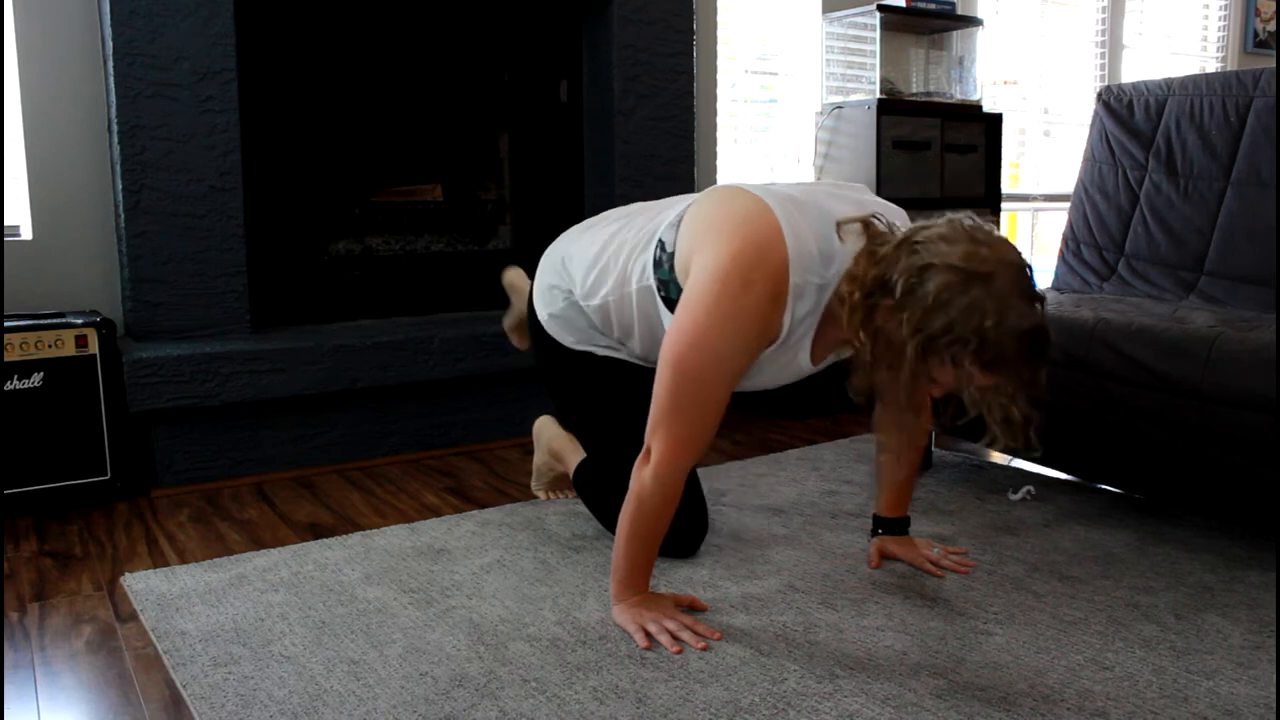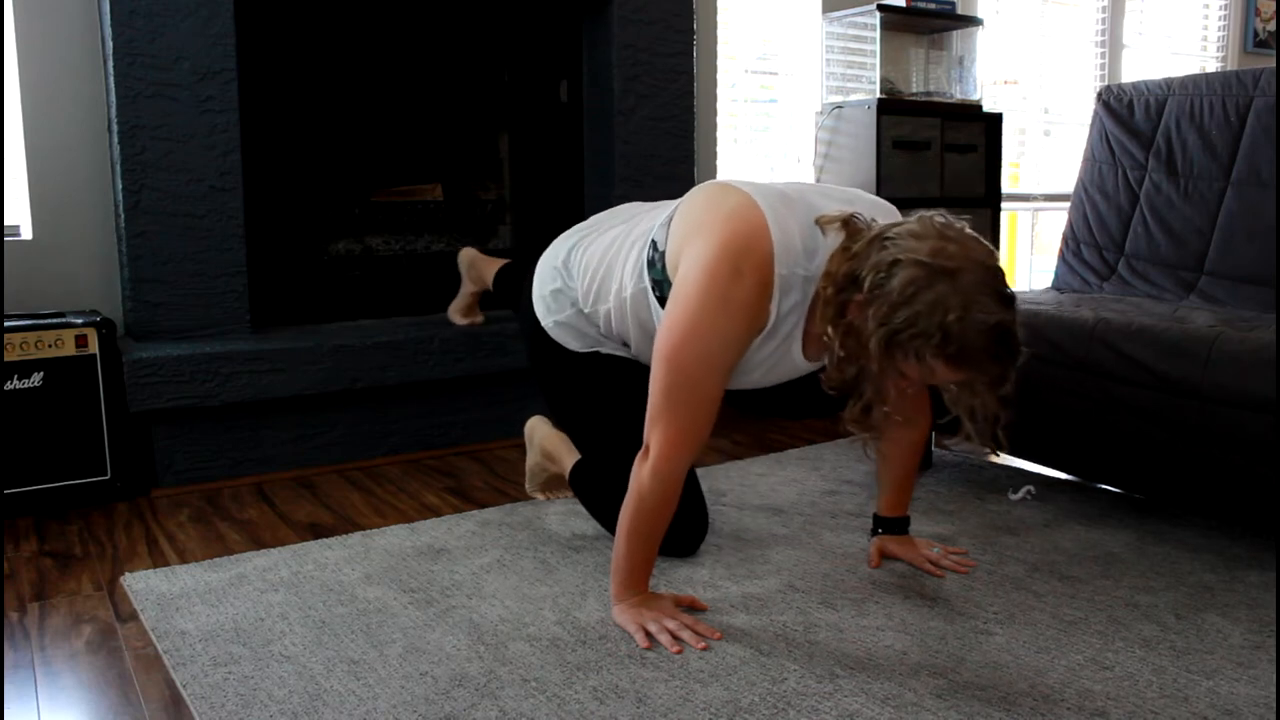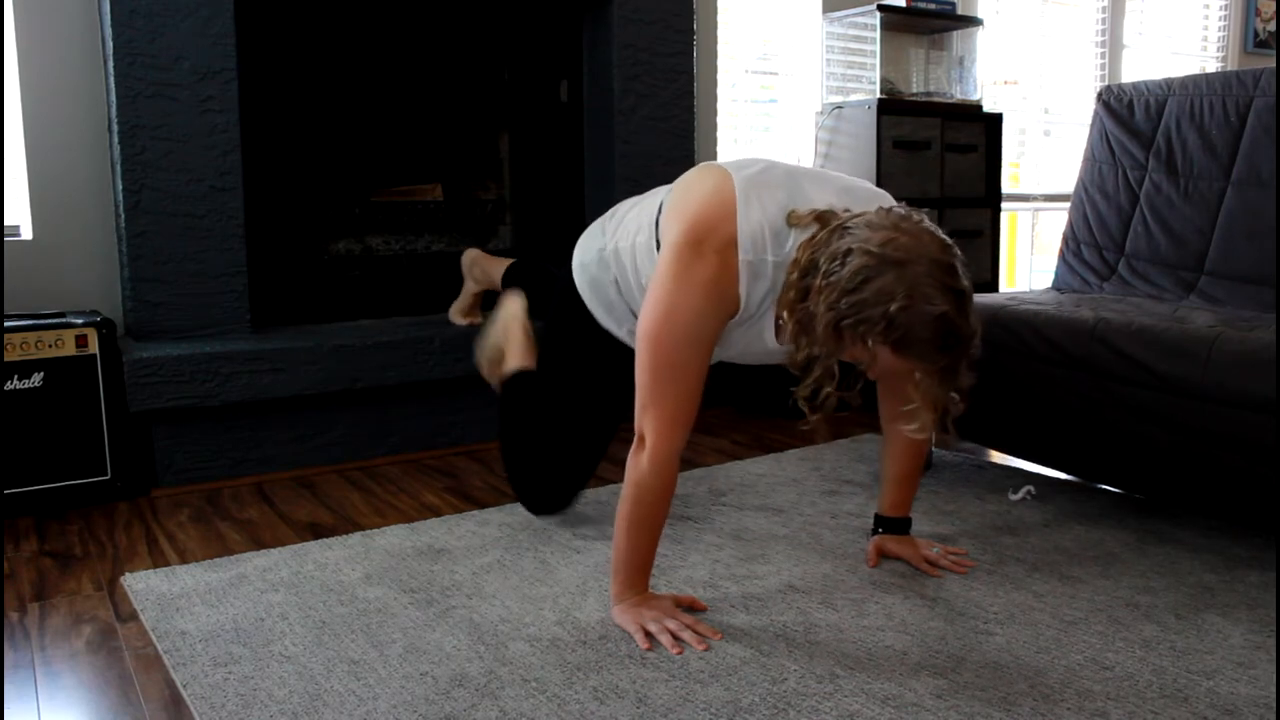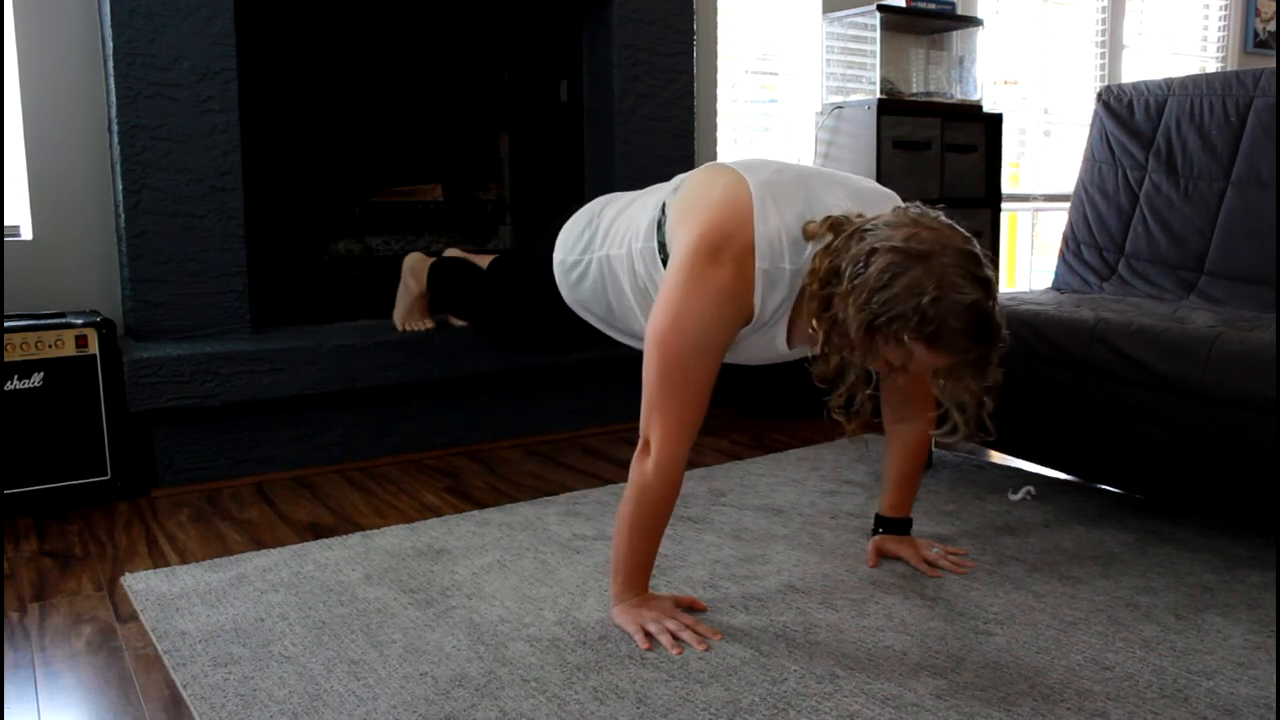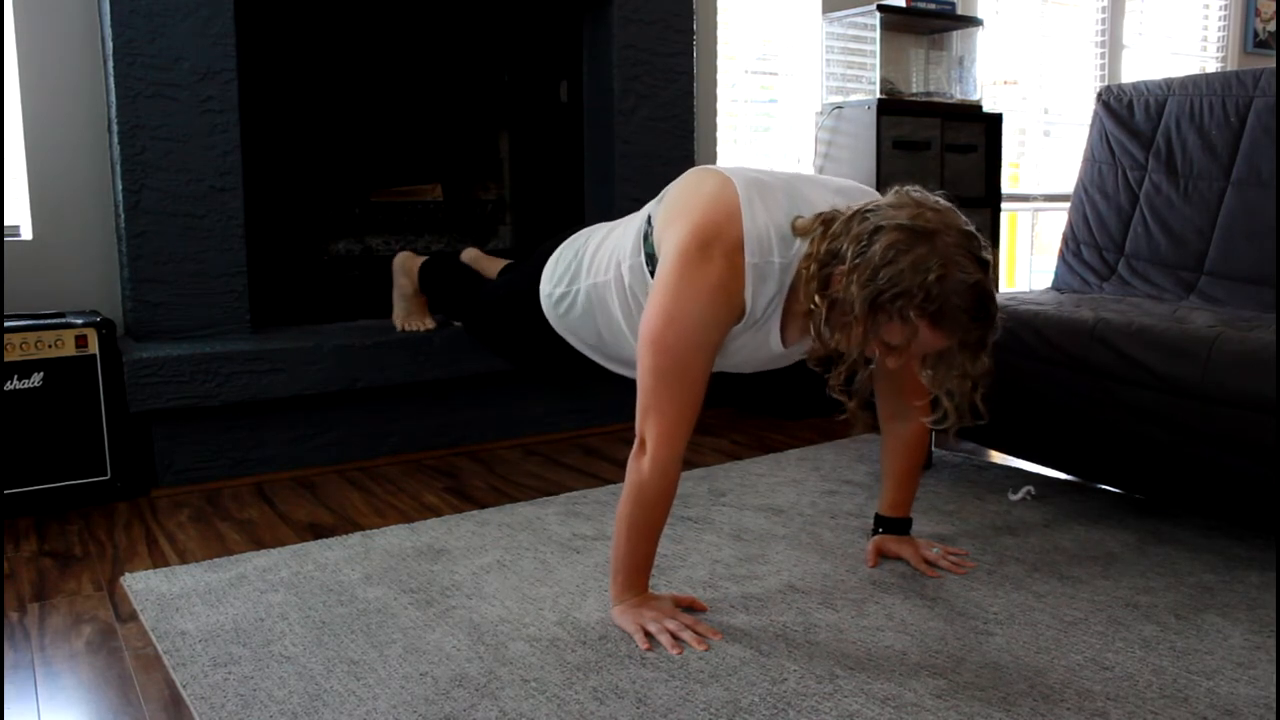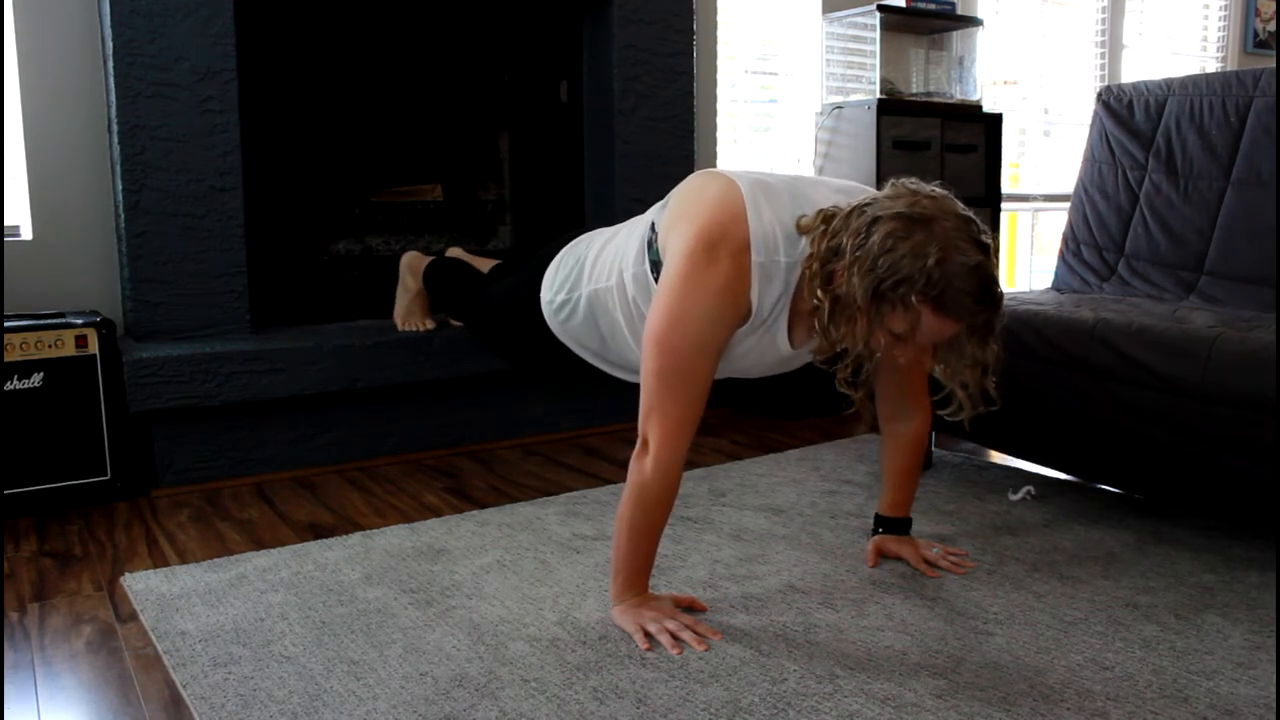
dt=0.7s
person 1, frame 1
left shoulder: (908, 268)
right shoulder: (752, 277)
left elbow: (904, 413)
right elbow: (664, 456)
left wrist: (891, 527)
right wrist: (629, 597)
left hip: (655, 288)
right hip: (583, 317)
right knee: (679, 532)
left ankle: (526, 297)
right ankle: (563, 443)
person 1, frame 2
left shoulder: (894, 267)
right shoulder: (737, 270)
left elbow: (906, 416)
right elbow: (664, 453)
left wrist: (891, 526)
right wrist: (630, 597)
left hip: (639, 269)
right hip: (577, 316)
right knee: (679, 531)
left ankle: (484, 270)
right ankle: (555, 444)
person 1, frame 3
left shoulder: (893, 259)
right shoulder: (714, 251)
left elbow: (907, 410)
right elbow: (656, 441)
left wrist: (893, 525)
right wrist: (628, 596)
left hip: (688, 302)
right hip: (614, 290)
right knee: (543, 486)
left ankle: (494, 268)
right ankle: (515, 333)
person 1, frame 4
left shoulder: (900, 261)
right shoulder: (727, 259)
left elbow: (912, 411)
right elbow: (661, 445)
left wrist: (893, 525)
right wrist: (628, 596)
left hip: (653, 278)
right hip: (590, 271)
right knee: (495, 308)
left ankle: (473, 260)
right ankle: (426, 273)
person 1, frame 5
left shoulder: (890, 258)
right shoulder: (716, 254)
left elbow: (906, 408)
right elbow: (658, 444)
left wrist: (893, 526)
right wrist: (628, 596)
left hip: (638, 297)
right hip: (577, 297)
right knee: (487, 314)
left ankle: (487, 264)
right ankle: (423, 271)
person 1, frame 6
left shoulder: (895, 262)
right shoulder: (722, 255)
left elbow: (907, 413)
right elbow: (659, 444)
left wrist: (892, 525)
right wrist: (628, 596)
left hip: (642, 304)
right hip: (576, 298)
right knee: (487, 309)
left ankle: (471, 261)
right ankle: (426, 273)
